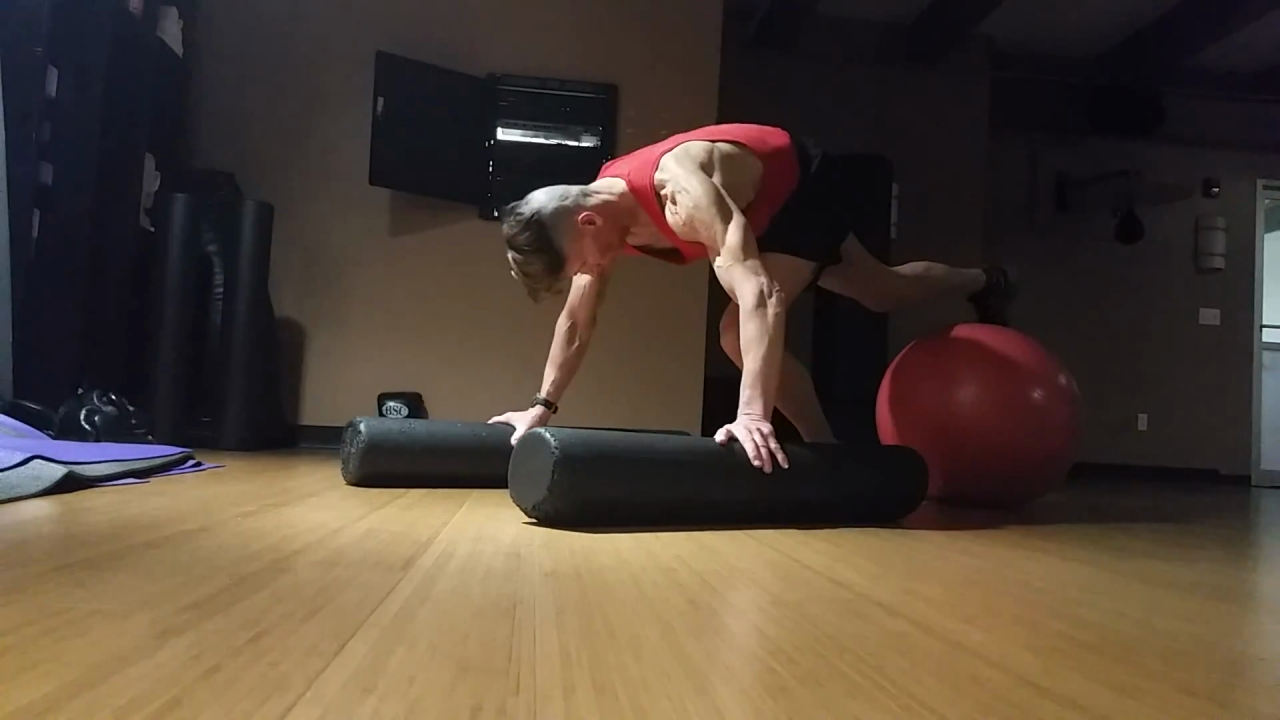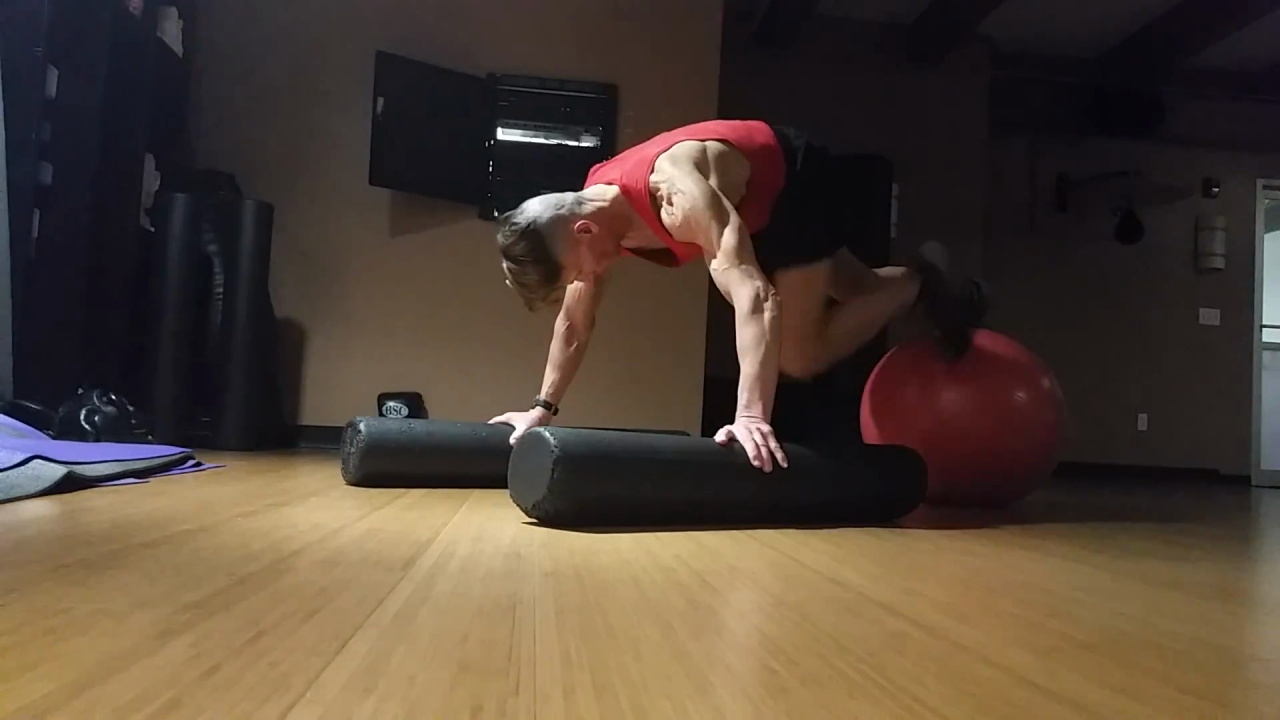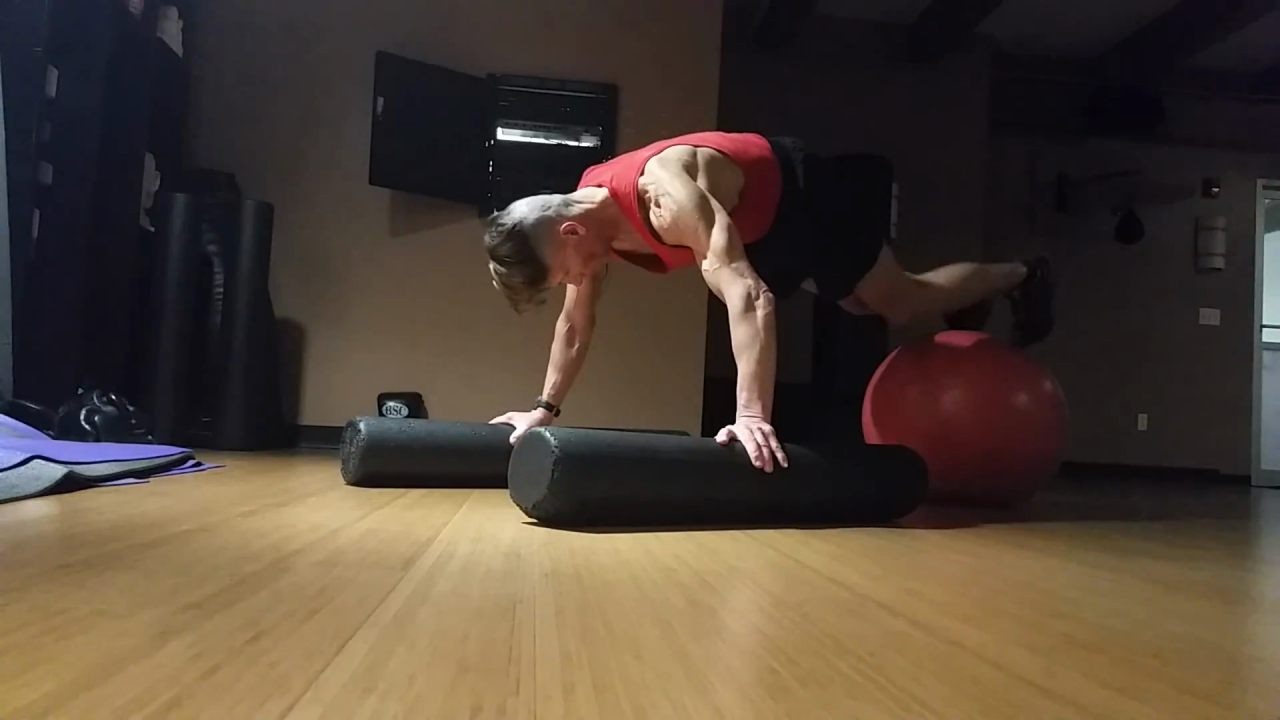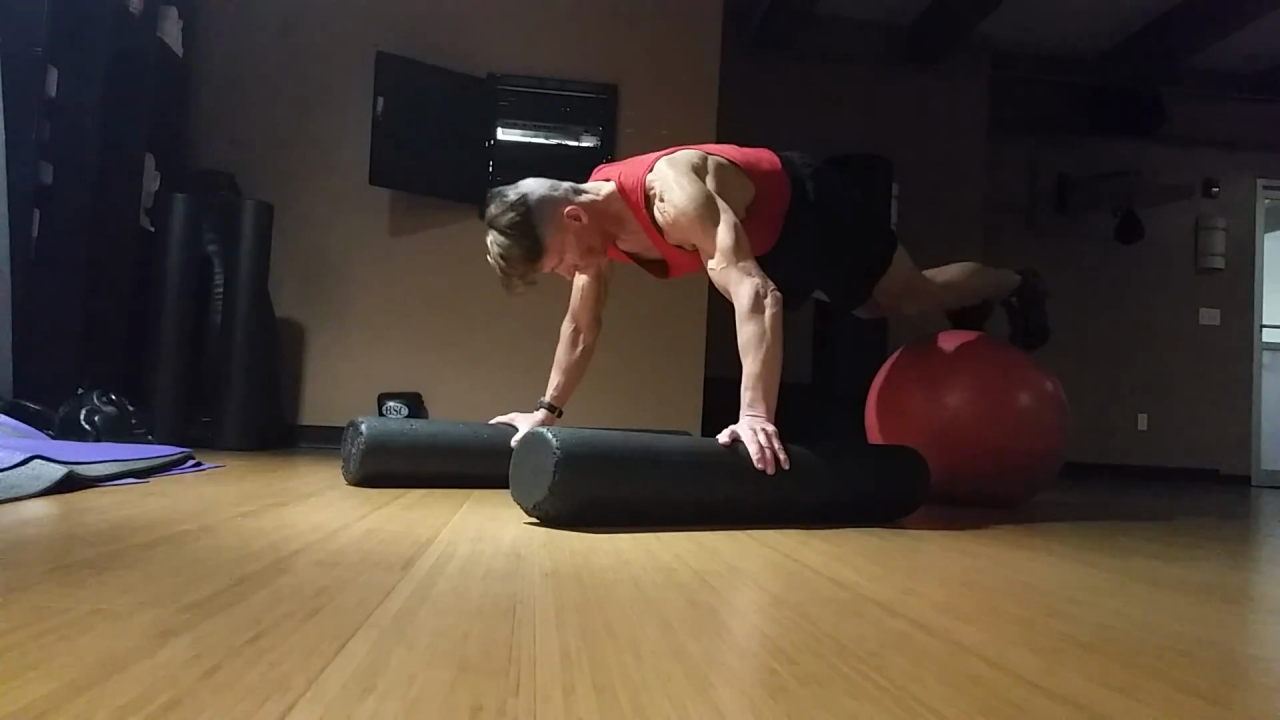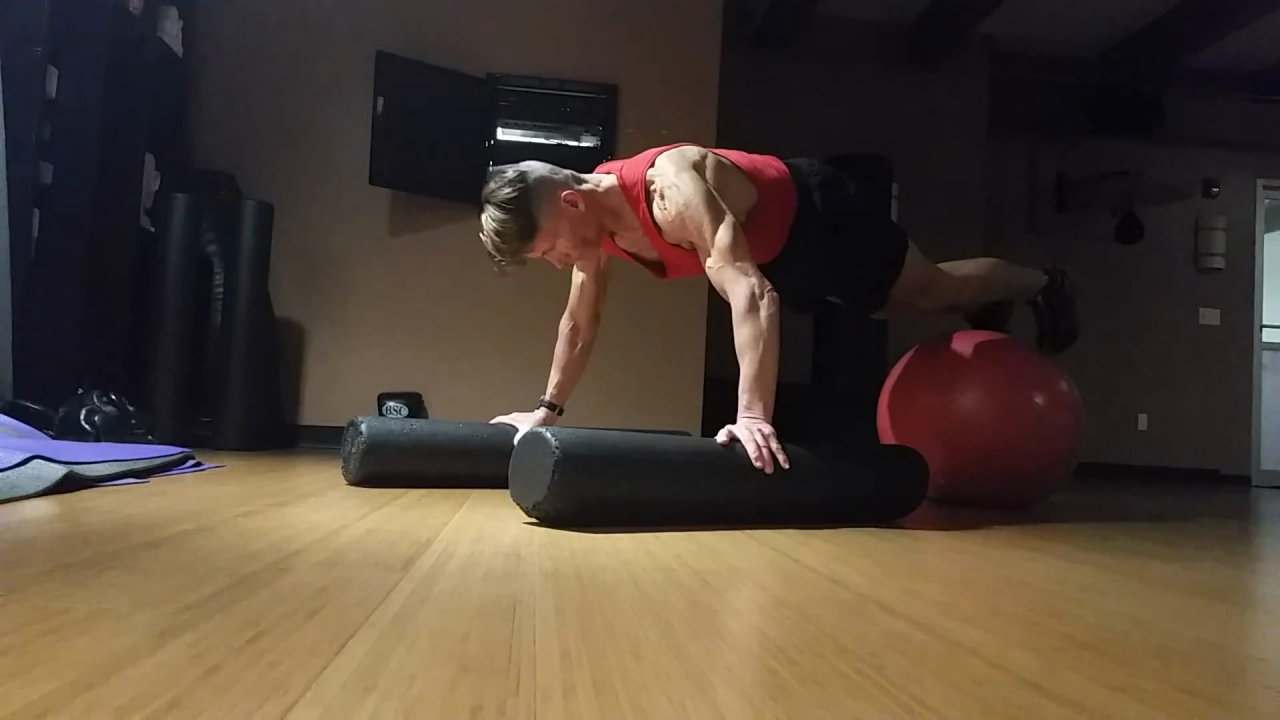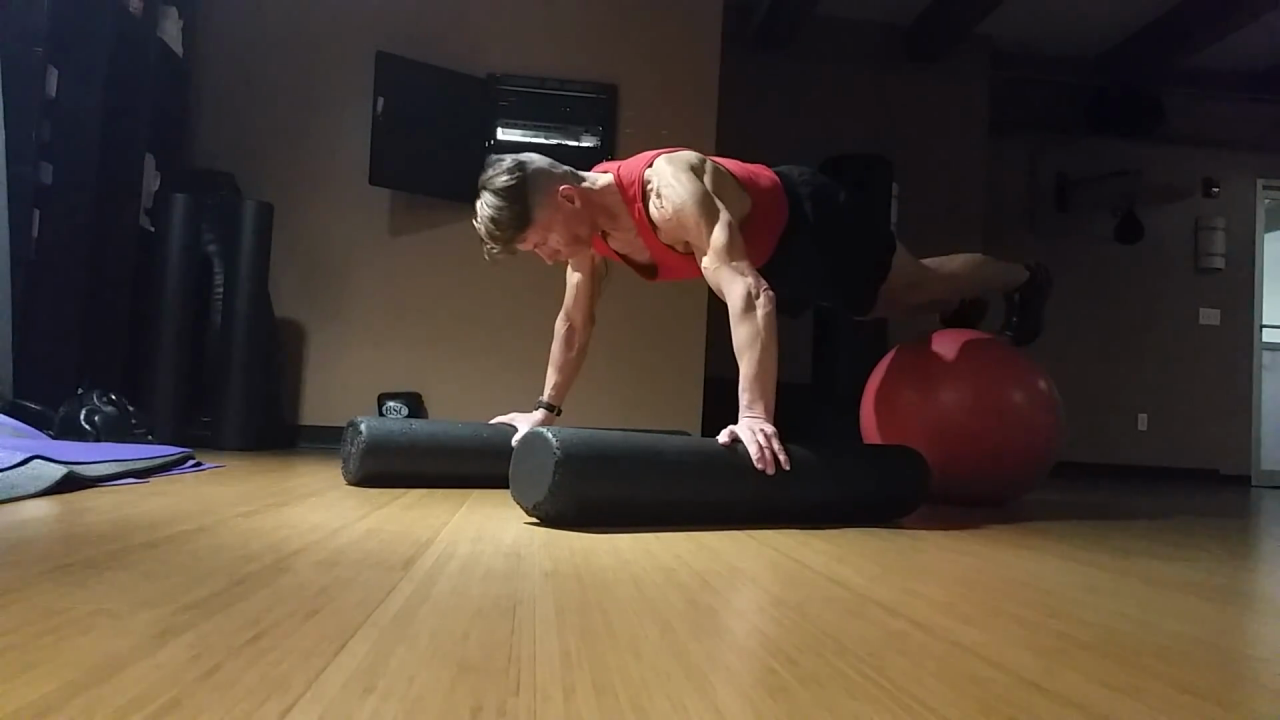
dt=0.4s
person 1, frame 1
left shoulder: (681, 193)
right shoulder: (599, 208)
left elbow: (759, 295)
right elbow: (576, 322)
left wrist: (752, 415)
right wrist: (542, 406)
left hip: (808, 184)
right hip: (769, 204)
left knee: (738, 335)
right knee: (884, 291)
right ankle: (982, 283)
person 1, frame 2
left shoulder: (678, 196)
right shoulder: (587, 211)
left elbow: (755, 297)
right elbow: (574, 324)
left wrist: (752, 415)
right wrist: (543, 407)
left hip: (798, 176)
right hip: (758, 199)
left knee: (802, 352)
right knee: (860, 290)
left ankle: (923, 283)
right ankle: (955, 296)
person 1, frame 3
left shoulder: (666, 196)
right shoulder: (584, 212)
left elbow: (747, 296)
right elbow: (575, 324)
left wrist: (753, 415)
right wrist: (545, 408)
left hip: (800, 191)
right hip: (760, 225)
left knee: (901, 304)
right knee: (858, 300)
left ankle: (1020, 277)
right ankle: (964, 302)
person 1, frame 4
left shoulder: (673, 195)
right shoulder: (589, 214)
left elbow: (756, 295)
right elbow: (581, 325)
left wrist: (756, 415)
right wrist: (548, 409)
left hip: (808, 204)
right hip: (768, 238)
left knee: (912, 296)
right knee: (869, 306)
left ankle: (1016, 288)
right ankle: (967, 307)
person 1, frame 5
left shoulder: (673, 190)
right shoulder: (593, 218)
left elbow: (751, 295)
right elbow: (580, 322)
left wrist: (754, 416)
right wrist: (548, 408)
left hip: (816, 215)
right hip: (775, 249)
left knee: (930, 291)
right knee: (891, 302)
left ankle: (1043, 288)
right ankle: (983, 307)
person 1, frame 6
left shoulder: (668, 191)
right shoulder: (588, 224)
left elbow: (749, 296)
right elbow: (575, 322)
left wrist: (754, 415)
right wrist: (546, 409)
left hip: (807, 222)
right hip: (765, 251)
left knee: (912, 286)
right knee: (884, 302)
left ankle: (1022, 281)
right ankle: (960, 306)
